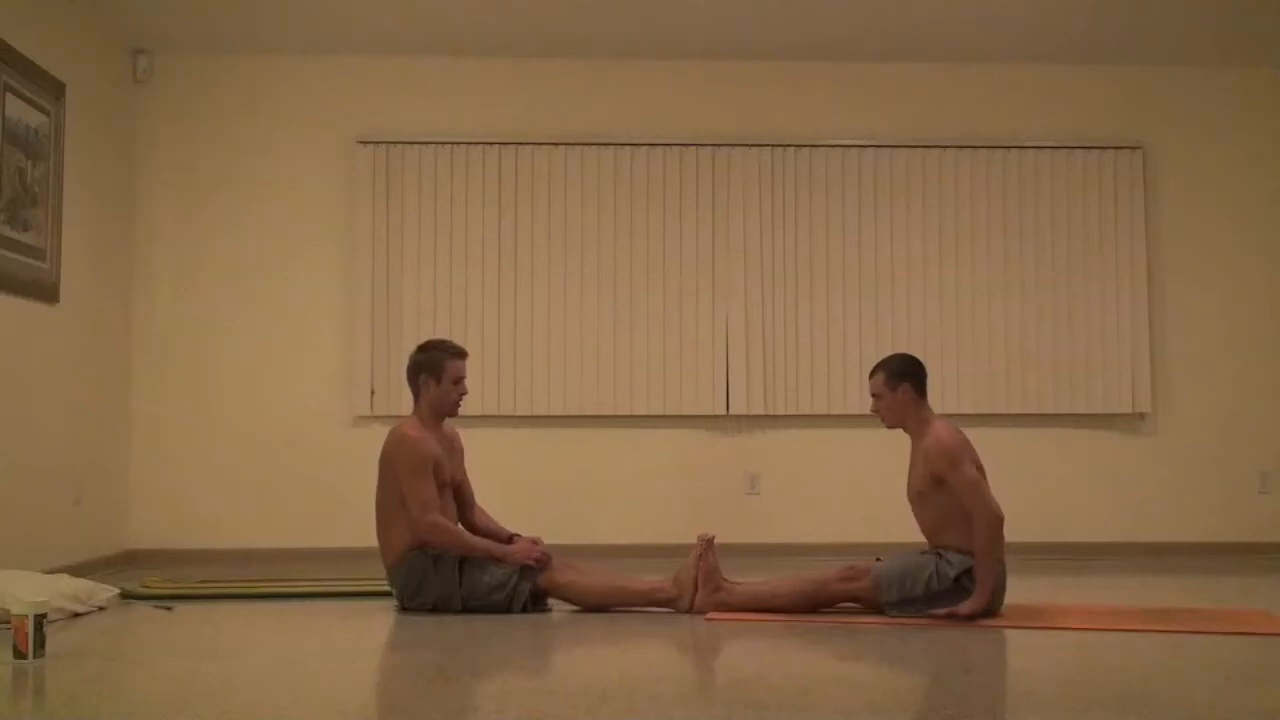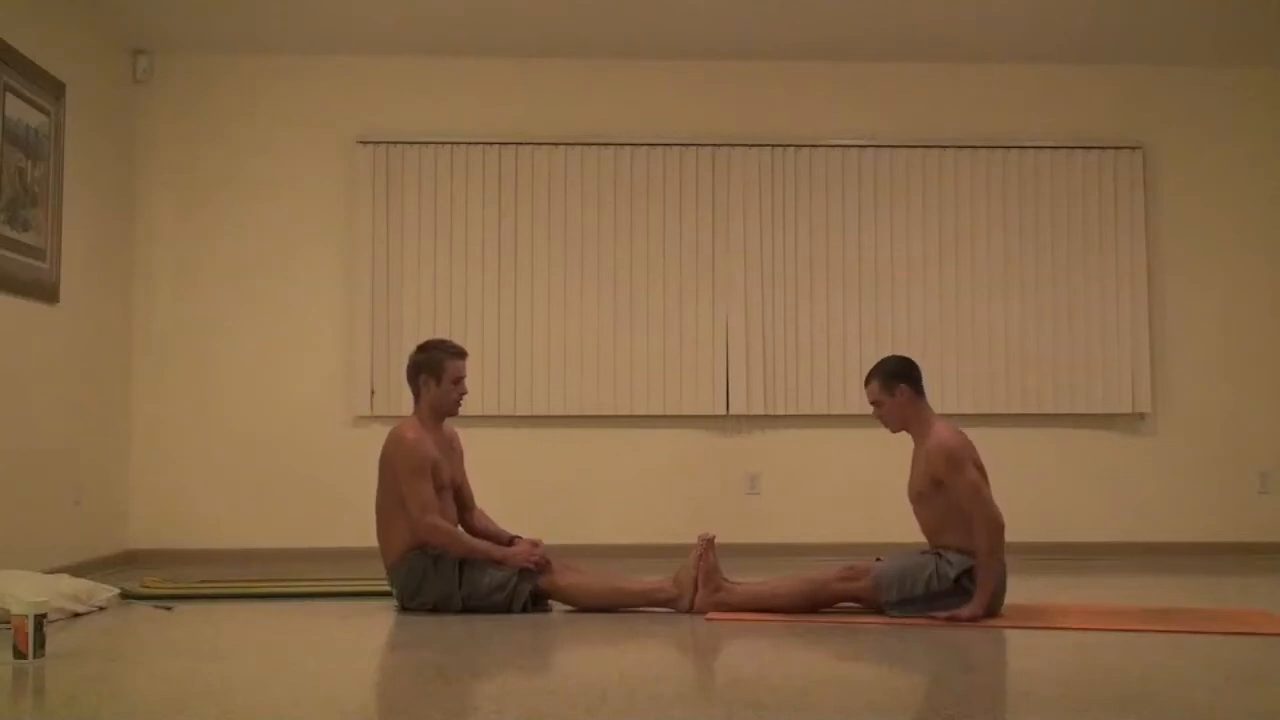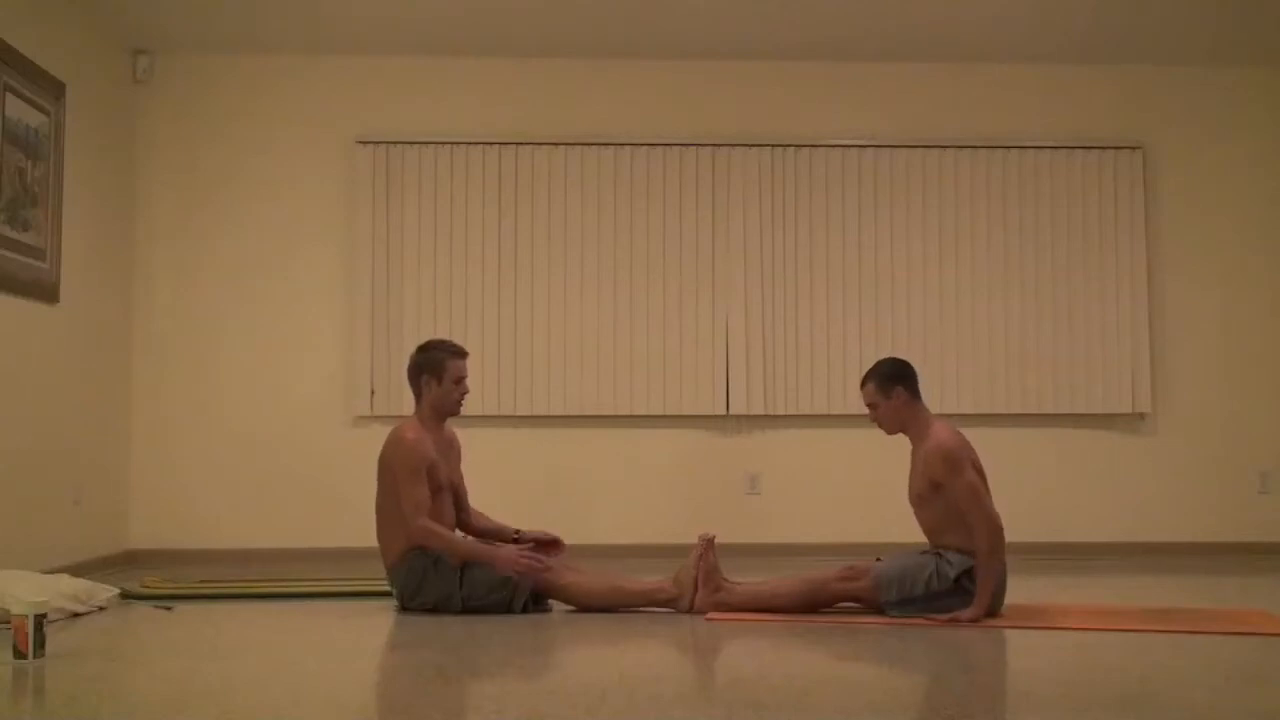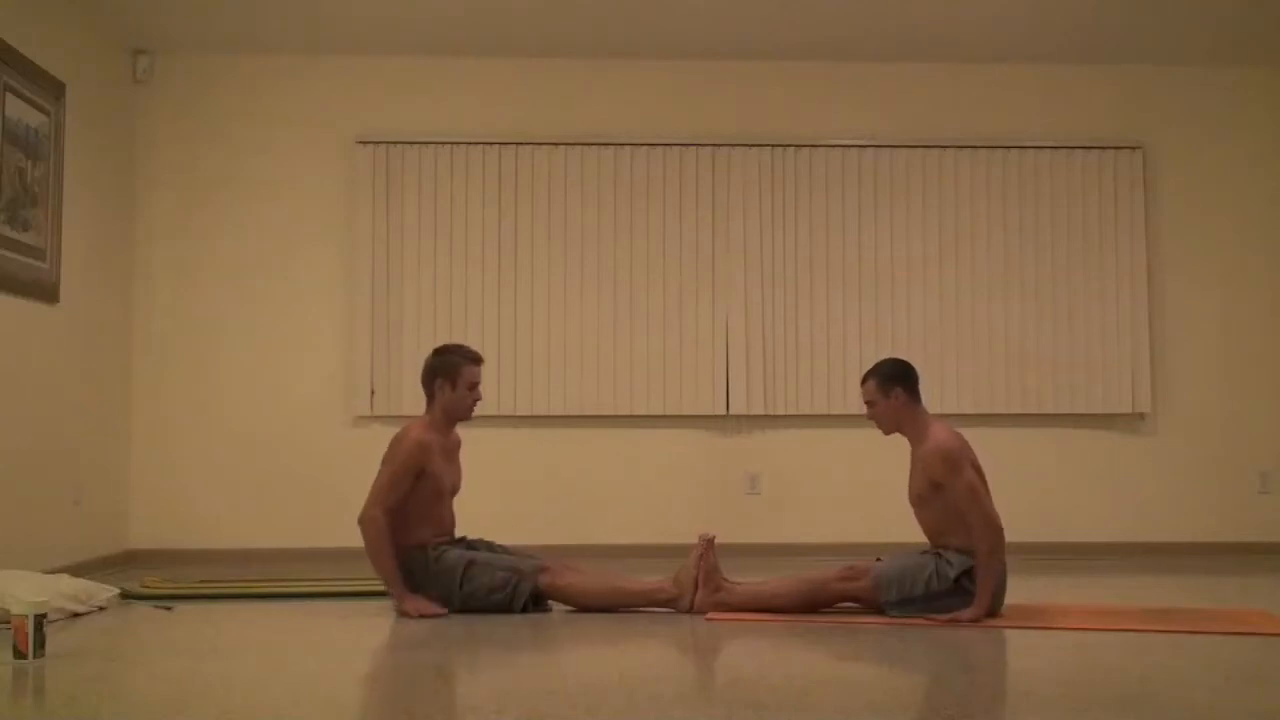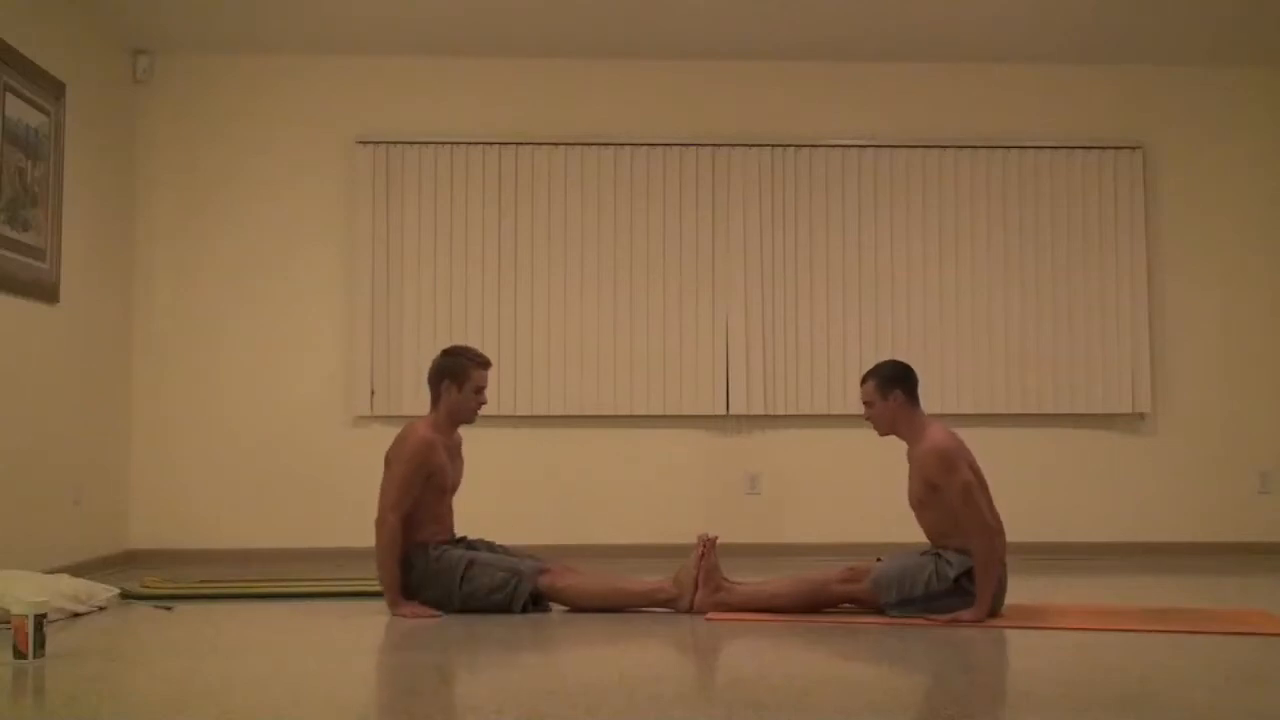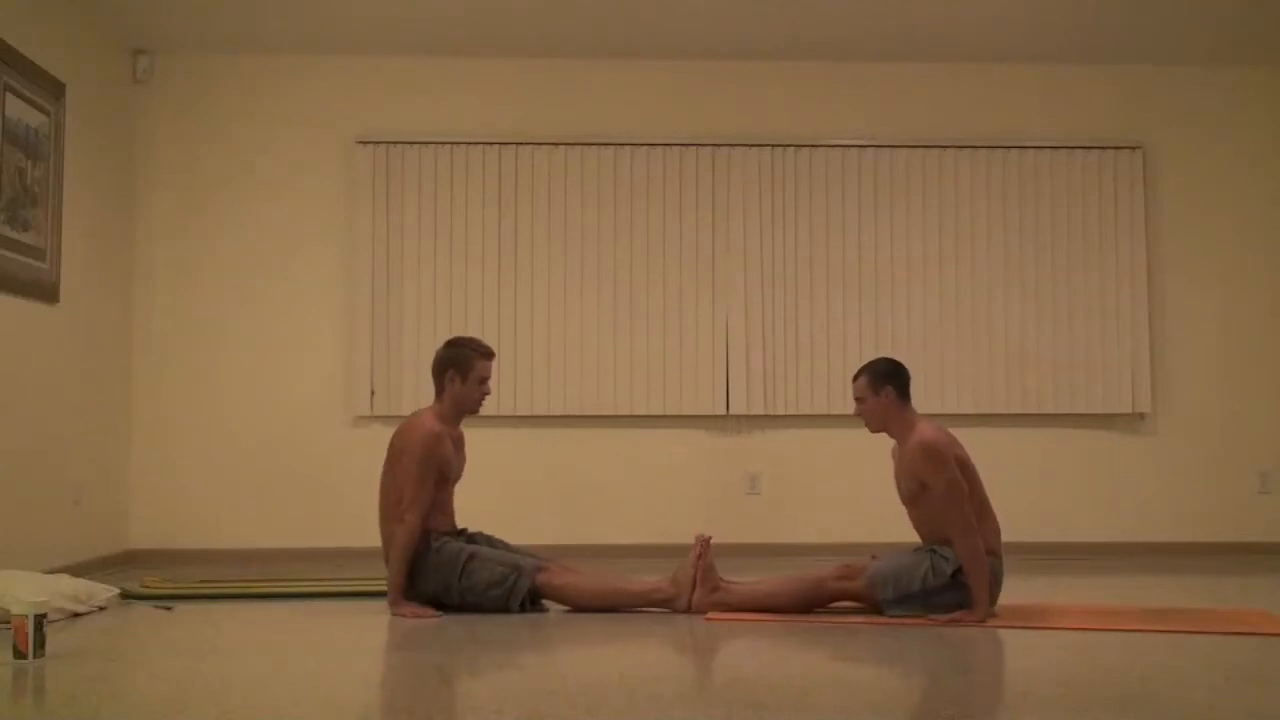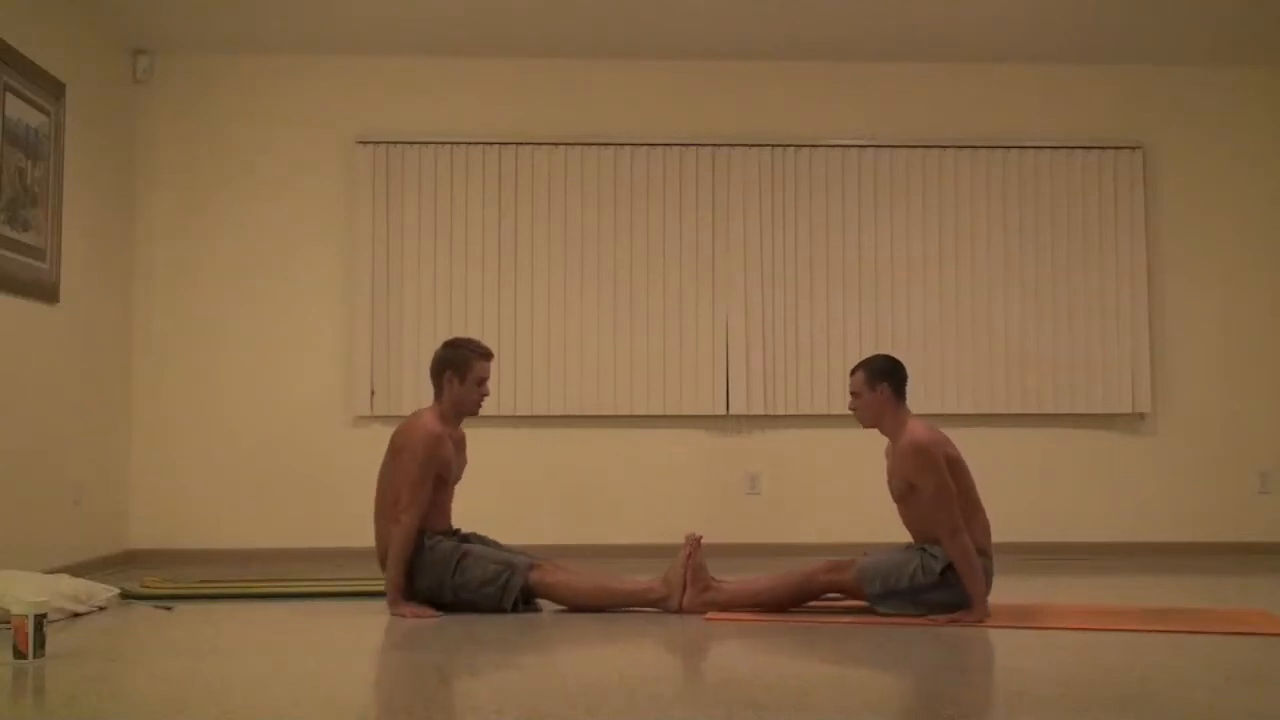
dt=0.3s
person 1, frame 1
left shoulder: (449, 438)
right shoulder: (411, 441)
left elbow: (469, 511)
right elbow: (429, 524)
left wrist: (513, 540)
right wrist: (504, 551)
left hip: (442, 559)
right hip: (420, 572)
left knee: (549, 566)
right knee: (544, 573)
left ankle: (668, 590)
right ankle: (672, 593)
person 1, frame 2
left shoulder: (448, 438)
right shoulder: (409, 442)
left elbow: (469, 514)
right elbow: (428, 526)
left wrist: (512, 541)
right wrist: (504, 554)
left hip: (443, 559)
right hip: (421, 571)
left knee: (549, 567)
right knee: (545, 575)
left ankle: (668, 590)
right ankle: (671, 593)
person 1, frame 3
left shoulder: (447, 438)
right shoulder: (409, 443)
right elbow: (418, 527)
left wrist: (518, 536)
right wrist: (493, 557)
left hip: (445, 556)
right hip: (420, 571)
left knee: (552, 565)
right knee: (544, 574)
left ankle: (668, 590)
right ankle: (673, 593)
person 1, frame 4
left shoulder: (450, 440)
right shoulder: (416, 443)
right elbow: (371, 517)
right wrist: (402, 595)
left hip: (447, 551)
right hip: (422, 565)
left knee: (553, 568)
right knee: (545, 576)
left ankle: (668, 590)
right ankle: (670, 593)
person 1, frame 5
left shoulder: (451, 440)
right shoulder: (420, 442)
right elbow: (388, 521)
right wrist: (396, 599)
left hip: (447, 551)
right hip: (423, 565)
left knee: (551, 569)
right knee: (544, 578)
left ankle: (667, 590)
right ankle: (671, 593)
person 1, frame 6
left shoulder: (451, 433)
right shoulder: (427, 433)
right elbow: (408, 517)
right wrist: (398, 599)
left hip: (448, 544)
right hip: (425, 558)
left knee: (549, 567)
right knee: (541, 577)
left ankle: (665, 591)
right ankle: (669, 593)
person 1, frame 7
left shoulder: (454, 434)
right shoulder: (427, 433)
right elbow: (405, 517)
right wrist: (396, 598)
left hip: (441, 546)
right hip: (419, 559)
left knee: (543, 566)
right knee: (535, 575)
left ankle: (658, 590)
right ankle: (662, 593)
person 2, frame 1
left shoulder: (939, 443)
right shoulder: (924, 442)
left elbow: (990, 515)
left wrist: (979, 598)
left hip: (966, 577)
right hip: (952, 567)
left knee: (849, 581)
right knee: (852, 575)
left ankle: (724, 597)
right ankle: (729, 592)
person 2, frame 2
left shoulder: (942, 445)
right shoulder: (927, 442)
left elbow: (991, 522)
left wrist: (981, 602)
left hip: (966, 575)
right hip: (952, 566)
left knee: (849, 580)
right knee: (853, 575)
left ankle: (724, 596)
right ankle: (729, 592)
person 2, frame 3
left shoulder: (940, 447)
right shoulder: (926, 444)
left elbow: (989, 525)
left wrist: (980, 605)
left hip: (966, 577)
right hip: (952, 567)
left knee: (848, 581)
right knee: (850, 576)
left ankle: (726, 596)
right ankle: (729, 591)
person 2, frame 4
left shoulder: (939, 448)
right shoulder: (924, 444)
left elbow: (989, 526)
left wrist: (981, 605)
left hip: (965, 575)
right hip: (951, 567)
left knee: (848, 581)
right knee: (852, 576)
left ankle: (725, 596)
right ankle: (730, 592)
person 2, frame 5
left shoulder: (935, 449)
right shoulder: (919, 448)
left elbow: (984, 528)
left wrist: (981, 606)
left hip: (966, 576)
right hip: (952, 566)
left knee: (847, 583)
right knee: (850, 577)
left ankle: (726, 596)
right ankle: (729, 591)
person 2, frame 6
left shoulder: (925, 445)
right shoulder: (903, 448)
left elbow: (965, 529)
left wrist: (980, 606)
left hip: (961, 572)
right hip: (946, 562)
left knee: (843, 580)
right knee: (844, 574)
left ankle: (722, 596)
right ankle: (726, 592)
person 2, frame 7
left shoulder: (916, 445)
right shoulder: (897, 447)
left elbow: (952, 531)
left wrist: (978, 606)
left hip: (952, 572)
right hip: (938, 562)
left knee: (832, 574)
right knee: (833, 572)
left ankle: (711, 596)
right ankle: (716, 592)
